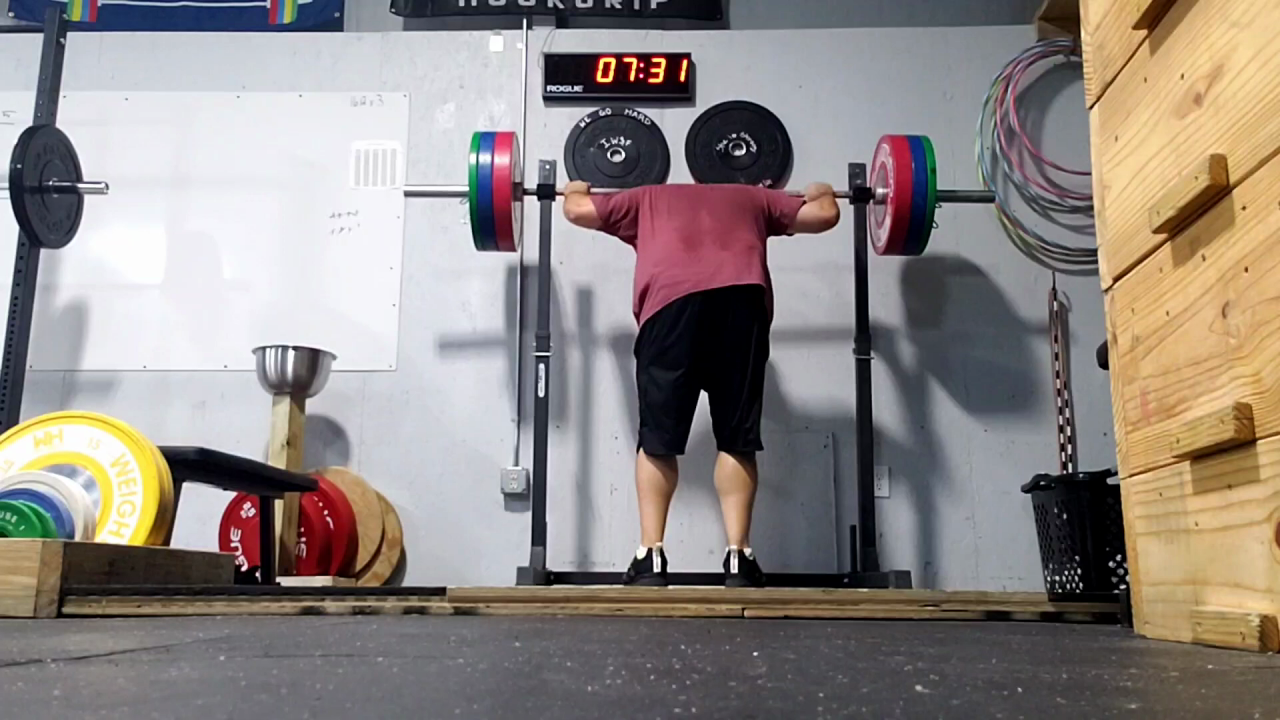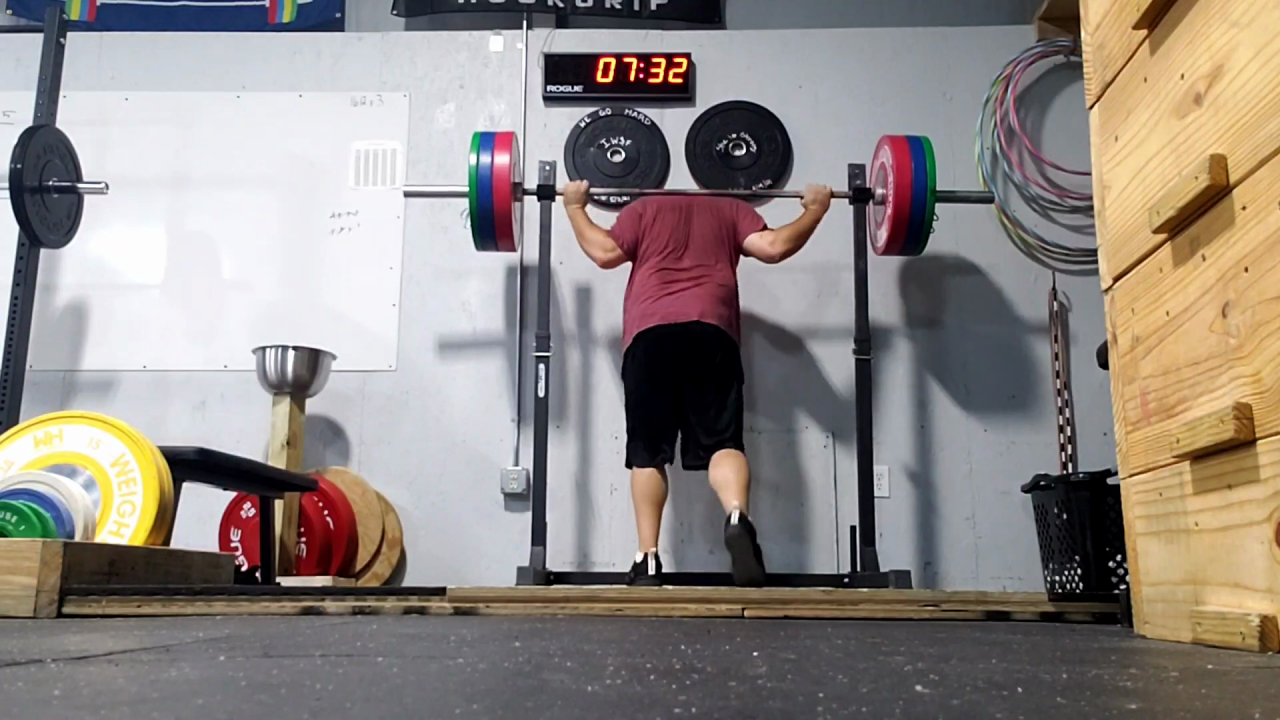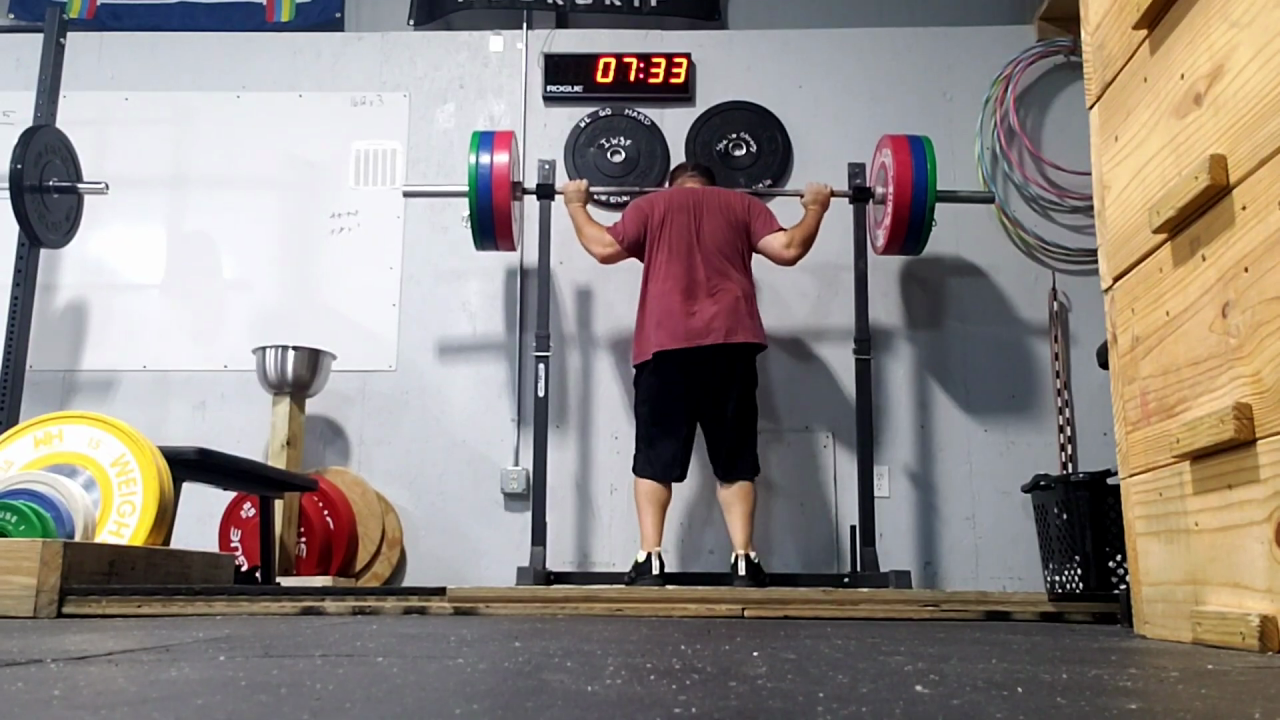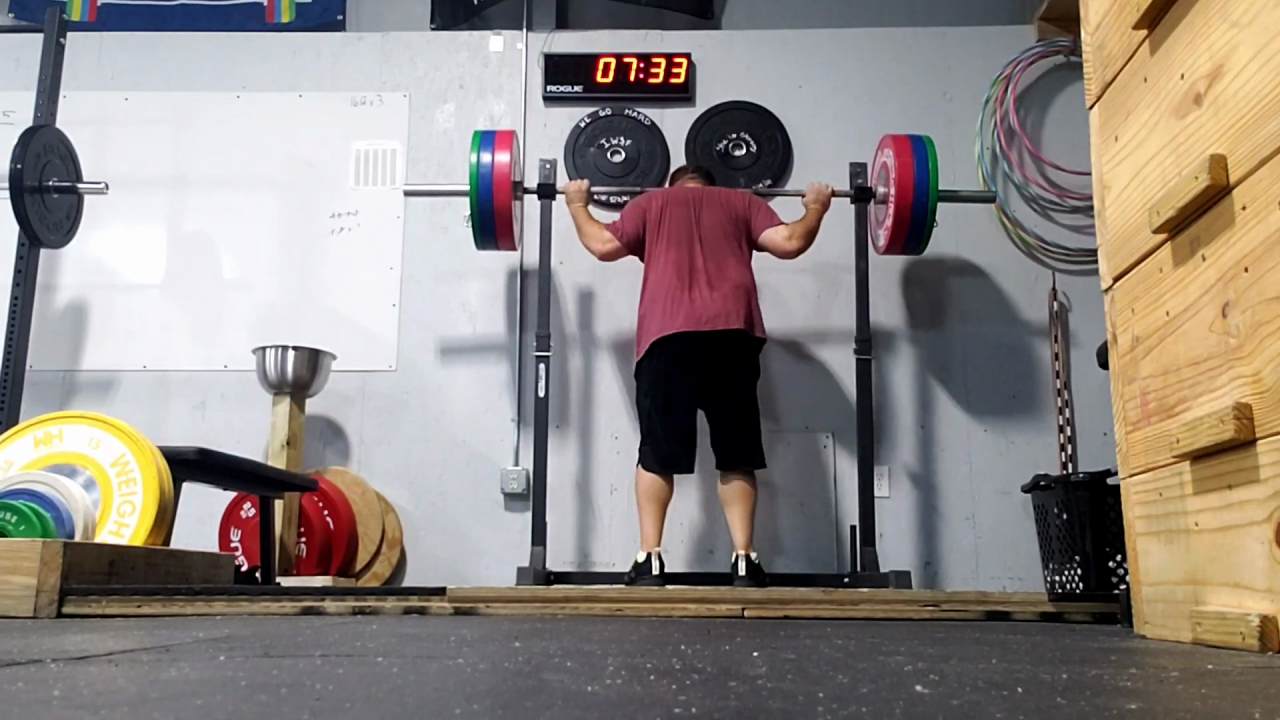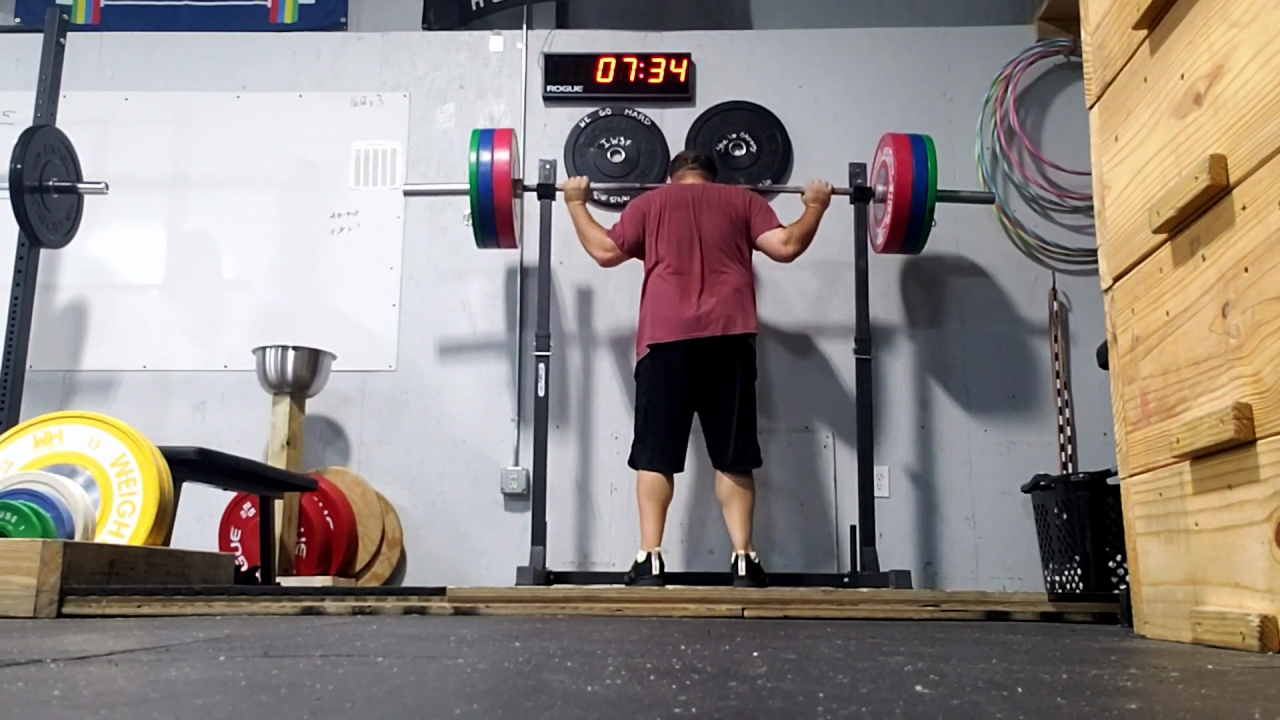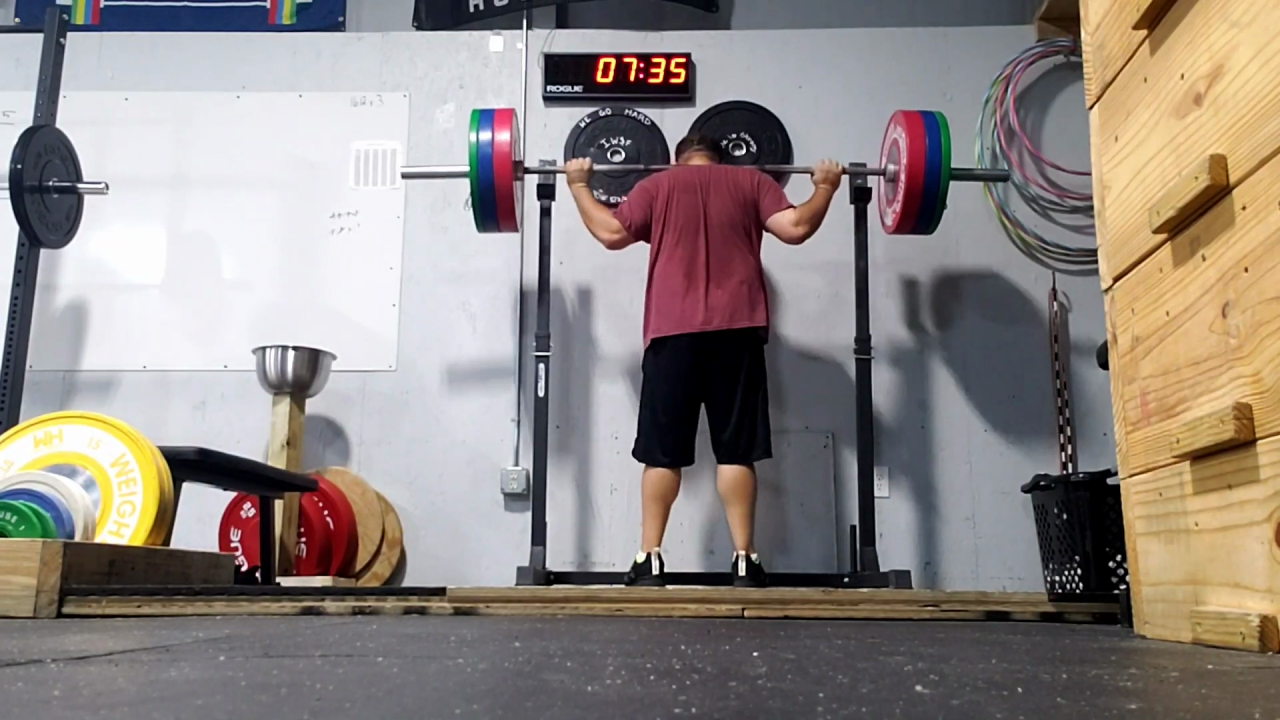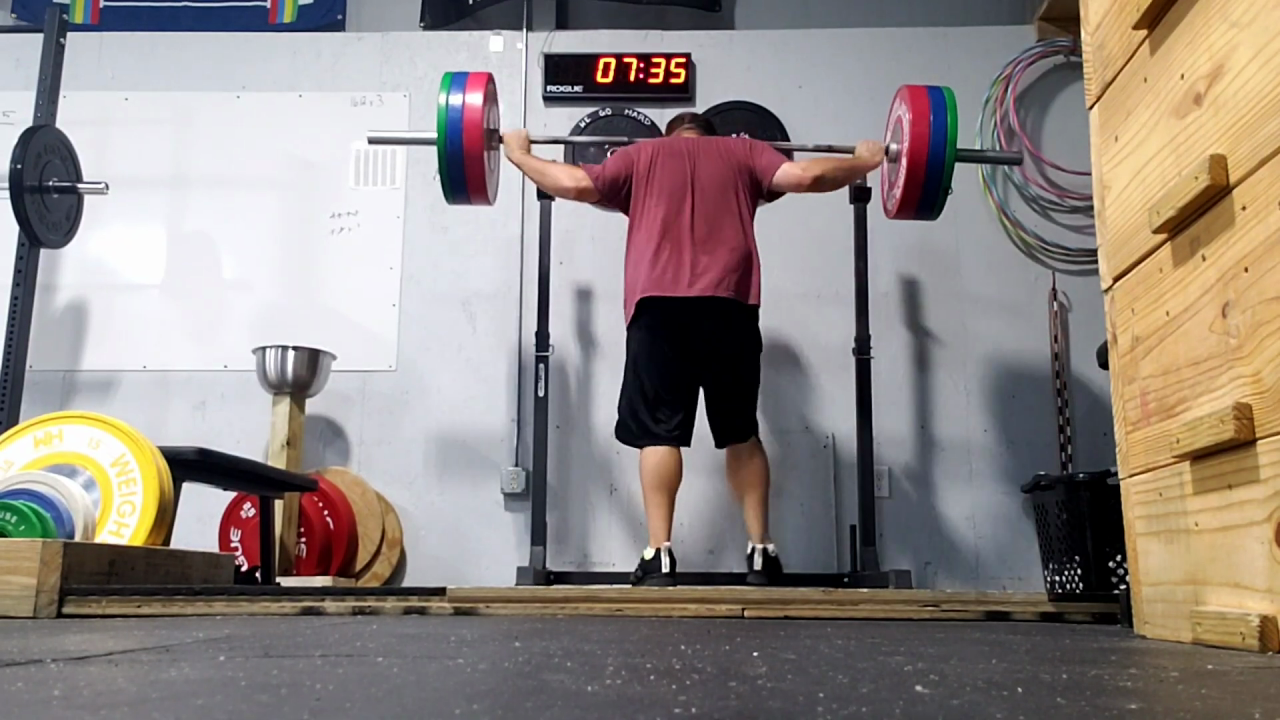
dt=0.7s
person 1, frame 1
left shoulder: (648, 198)
right shoulder: (750, 197)
left elbow: (578, 210)
right elbow: (825, 215)
left wrist: (573, 191)
right wrist: (821, 196)
left hip: (671, 300)
right hip: (741, 297)
left knee: (657, 440)
right knee: (736, 440)
left ankle: (650, 559)
right ankle: (738, 560)
person 1, frame 2
left shoulder: (642, 208)
right shoulder: (731, 209)
left elbow: (606, 253)
right elbow: (773, 247)
left wrist: (574, 207)
right wrist: (814, 209)
left hip: (650, 333)
right hip: (710, 329)
left knee: (647, 452)
right knee: (722, 443)
left ankle: (648, 561)
right ankle: (737, 520)
person 1, frame 3
left shoulder: (649, 205)
right shoulder: (743, 205)
left elbow: (604, 249)
right elbow: (789, 250)
left wrist: (576, 205)
right wrist: (815, 208)
left hip: (665, 347)
right hip: (729, 345)
left knee: (655, 459)
right knee: (735, 462)
left ankle: (650, 561)
right ankle: (743, 562)
person 1, frame 4
left shoulder: (650, 203)
right shoulder: (741, 202)
left elbow: (603, 245)
right elbow: (790, 242)
left wrist: (577, 205)
right wrist: (816, 208)
left hip: (667, 335)
right hip: (730, 333)
left knee: (656, 454)
right knee: (736, 457)
left ankle: (649, 560)
right ankle: (744, 561)
person 1, frame 5
left shoulder: (650, 202)
right shoulder: (743, 200)
left elbow: (604, 250)
right elbow: (785, 247)
left wrist: (576, 203)
right wrist: (816, 206)
left hip: (665, 339)
right hip: (728, 337)
left knee: (656, 456)
right knee: (733, 458)
left ankle: (649, 560)
right ankle: (744, 560)
person 1, frame 6
left shoulder: (656, 185)
right shoulder: (752, 182)
left elbow: (611, 233)
right elbow: (796, 228)
left wrist: (579, 185)
right wrist: (826, 186)
left hip: (673, 332)
right hip: (736, 330)
left knee: (662, 453)
right knee: (737, 451)
left ankle: (650, 560)
right ankle: (745, 561)
person 1, frame 7
left shoulder: (641, 155)
right shoulder: (744, 151)
left elbow: (576, 184)
right elbow: (803, 176)
left wrist: (519, 154)
right wrist: (865, 161)
left hip: (659, 300)
right hip: (727, 300)
left knee: (657, 431)
right knee: (740, 433)
left ankle: (659, 556)
right ankle: (761, 550)
